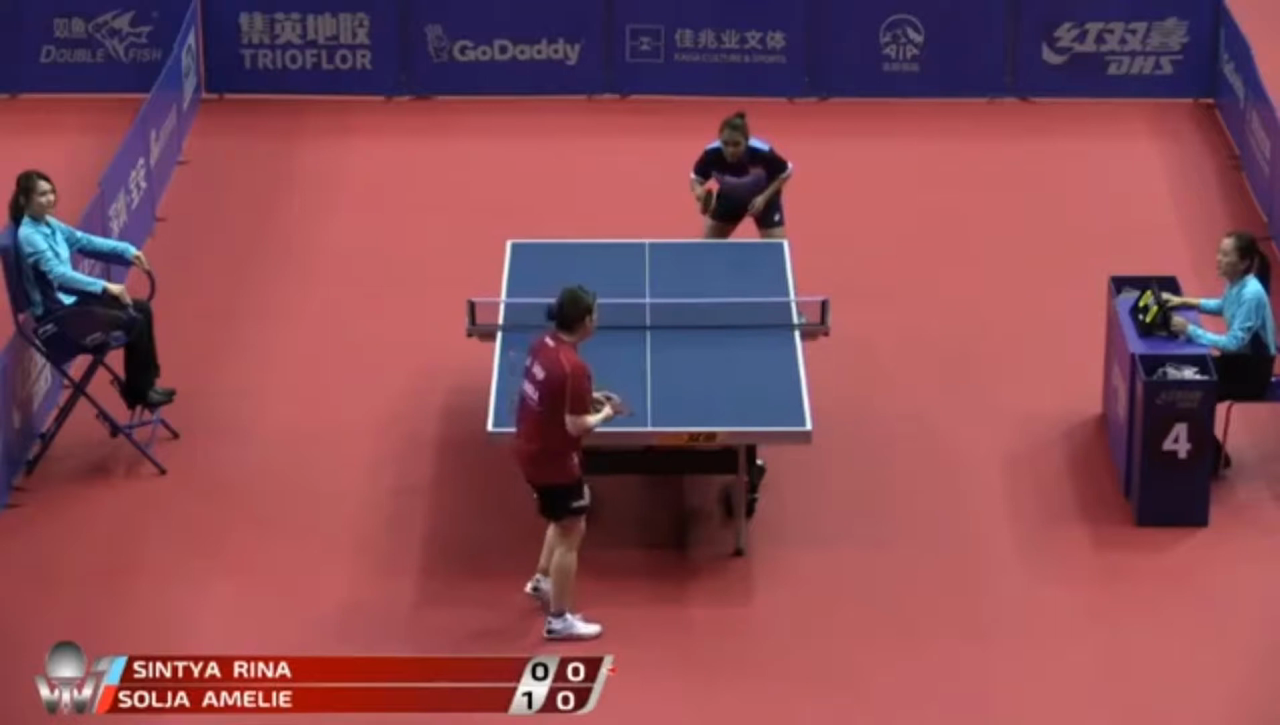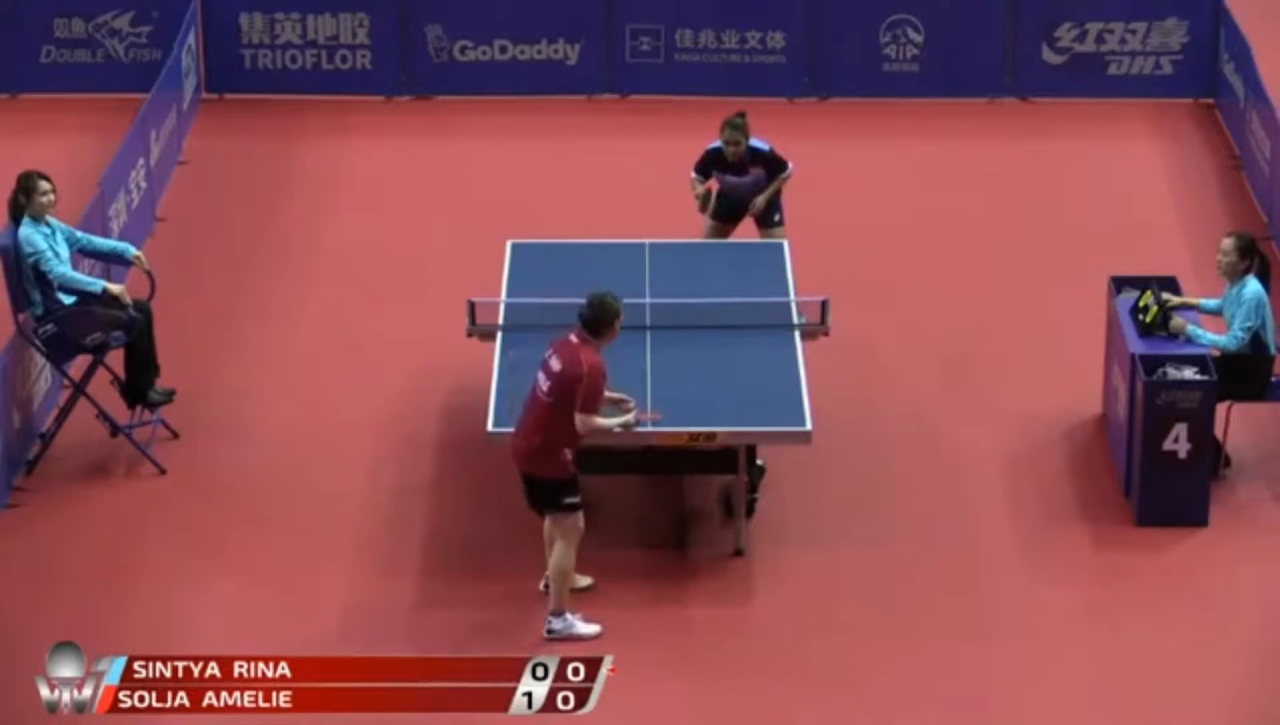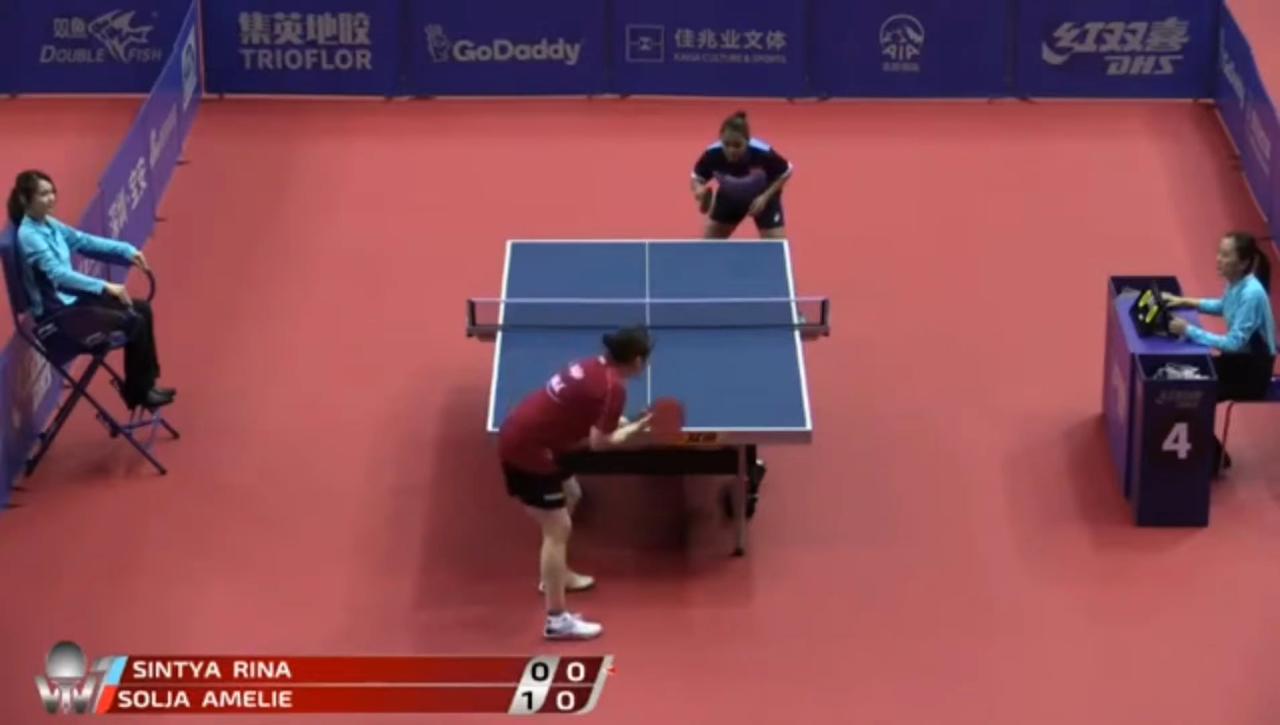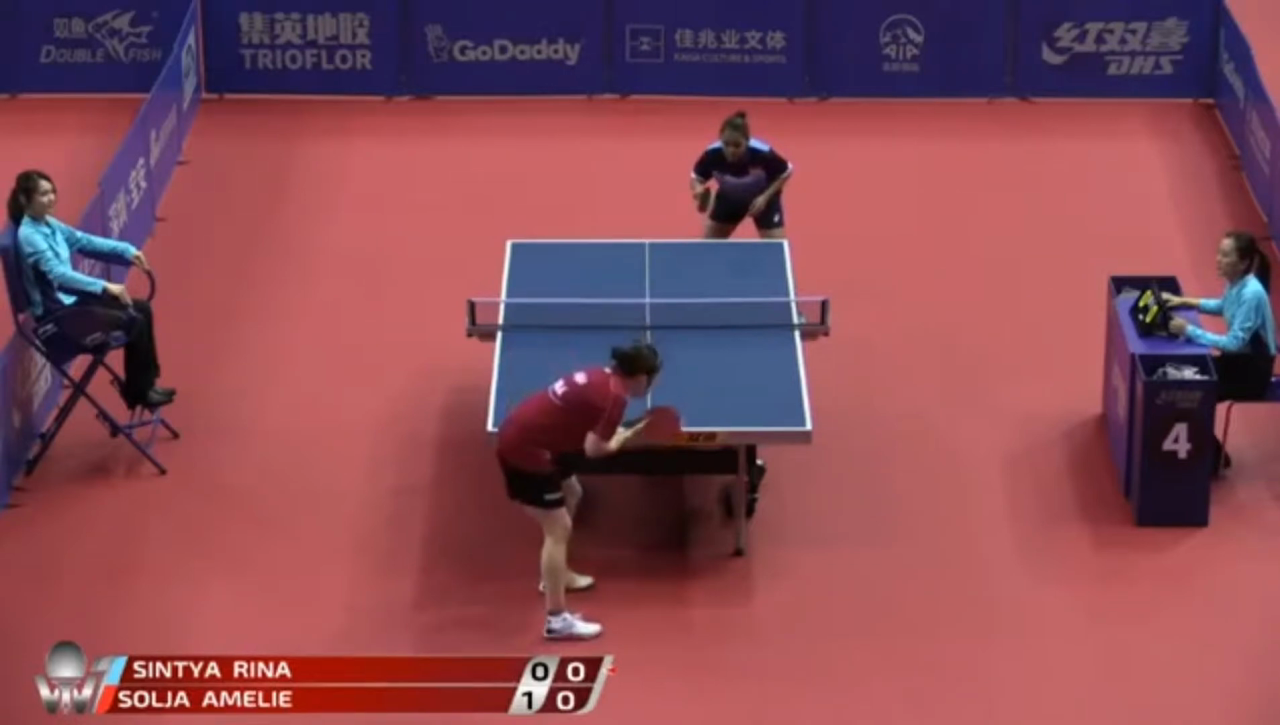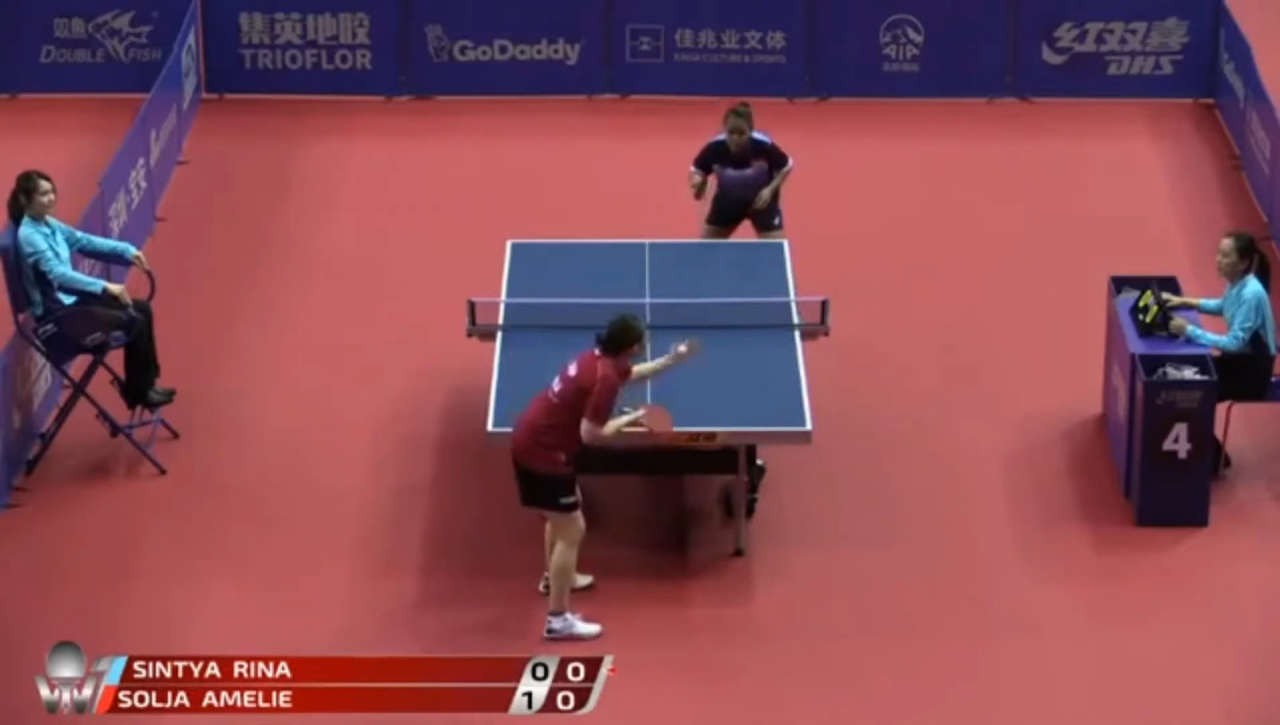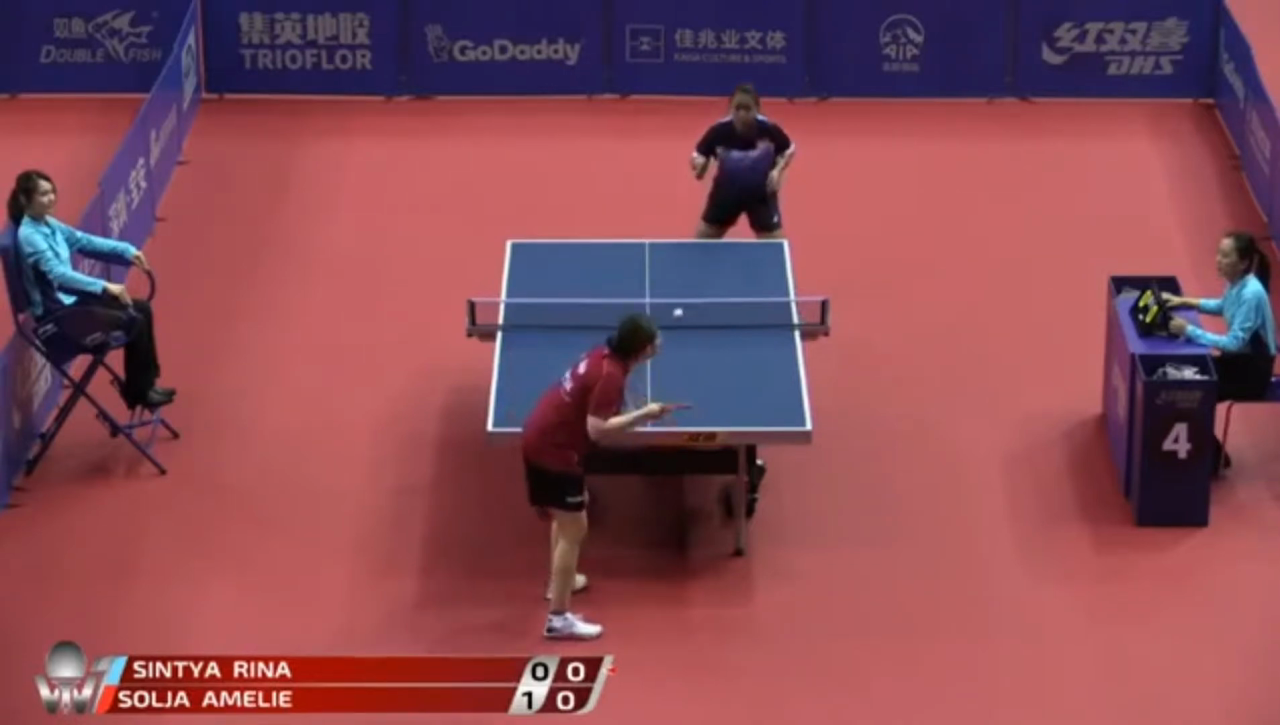
dt=0.3s
person 1, frame 1
left shoulder: (542, 345)
right shoulder: (573, 366)
right elbow: (576, 426)
left wrist: (589, 397)
right wrist: (606, 413)
left hip: (533, 449)
right hip: (553, 459)
left knee: (566, 519)
right knee: (571, 534)
left ankle: (543, 580)
right ankle: (559, 620)
person 1, frame 2
left shoulder: (566, 343)
right shoulder: (592, 365)
right elbow: (585, 425)
left wrist: (610, 398)
right wrist: (622, 422)
left hip: (531, 442)
right hip: (547, 453)
left knee: (557, 516)
right knee: (570, 530)
left ankle: (556, 576)
right ankle: (558, 620)
person 1, frame 3
left shoulder: (594, 366)
right shoulder: (613, 387)
right elbow: (600, 441)
left wrist: (631, 423)
right wrist: (636, 428)
left hip: (520, 433)
right hip: (527, 448)
left knee: (570, 496)
right knee: (558, 529)
left ankle: (555, 576)
right ankle: (557, 620)
person 1, frame 4
left shoulder: (602, 377)
right shoulder: (615, 396)
right elbow: (594, 449)
left wrist: (626, 431)
right wrist: (631, 434)
left hip: (521, 433)
right hip: (525, 448)
left knee: (571, 495)
right knee: (558, 529)
left ankle: (557, 577)
right ankle: (557, 620)
person 1, frame 5
left shoulder: (596, 358)
right shoulder: (603, 378)
left elbow: (630, 373)
right elbow: (592, 435)
left wrist: (671, 359)
right wrist: (630, 419)
left hip: (532, 439)
right hip: (541, 451)
left knee: (560, 514)
right knee: (572, 531)
left ankle: (555, 576)
right ankle: (558, 620)
person 1, frame 6
left shoulder: (604, 354)
right shoulder: (610, 374)
right elbow: (597, 430)
right wrist: (643, 414)
left hip: (541, 437)
right hip: (554, 451)
left knee: (565, 513)
right knee: (573, 532)
left ankle: (561, 583)
right ankle: (558, 620)
person 2, frame 1
left shoulder: (1251, 294)
right shoulder: (1236, 283)
left elbow: (1233, 343)
right elbow: (1222, 306)
left wrist: (1189, 330)
right wrist: (1185, 301)
left hip: (1254, 369)
right hip: (1239, 358)
left ankle: (1215, 456)
person 2, frame 2
left shoulder: (1251, 294)
right shoulder: (1236, 283)
left elbow: (1233, 343)
right elbow: (1222, 306)
left wrist: (1189, 330)
right wrist: (1184, 301)
left hip: (1254, 369)
right hip: (1239, 358)
left ankle: (1215, 456)
person 2, frame 3
left shoulder: (1251, 294)
right shoulder: (1236, 283)
left elbow: (1233, 343)
right elbow: (1221, 306)
left wrist: (1189, 330)
right wrist: (1184, 301)
left hip: (1254, 369)
right hip: (1239, 357)
left ankle: (1216, 456)
person 2, frame 4
left shoulder: (1251, 294)
right shoulder: (1236, 283)
left elbow: (1233, 343)
right elbow: (1222, 306)
left wrist: (1189, 330)
right wrist: (1184, 301)
left hip: (1254, 369)
right hip: (1240, 358)
left ankle: (1215, 456)
person 2, frame 5
left shoulder: (1251, 294)
right shoulder: (1237, 284)
left elbow: (1233, 343)
right elbow: (1222, 306)
left wrist: (1189, 330)
right wrist: (1184, 301)
left hip: (1254, 369)
right hip: (1240, 358)
left ankle: (1215, 456)
person 2, frame 6
left shoulder: (1251, 293)
right shoulder: (1236, 284)
left elbow: (1233, 343)
right elbow: (1222, 306)
left wrist: (1189, 330)
right wrist: (1184, 301)
left hip: (1254, 369)
right hip: (1240, 358)
left ankle: (1215, 456)
person 3, frame 1
left shoulder: (49, 224)
right shoulder: (28, 236)
left elbow: (85, 241)
right elbow: (58, 274)
left wrist: (127, 250)
right wrist: (104, 286)
left hip: (72, 296)
right hip: (56, 310)
left knee: (142, 309)
right knee: (134, 322)
left ankle: (145, 382)
right ankle: (138, 391)
person 3, frame 2
left shoulder: (49, 223)
right shoulder: (28, 236)
left elbow: (84, 240)
right elbow: (58, 273)
left wrist: (126, 250)
right wrist: (104, 286)
left hip: (71, 296)
right hip: (56, 310)
left knee: (142, 309)
right knee: (134, 323)
left ankle: (145, 383)
right ankle: (138, 392)
person 3, frame 3
left shoulder: (48, 223)
right shoulder: (28, 236)
left elbow: (85, 240)
right elbow: (58, 274)
left wrist: (126, 250)
right wrist: (104, 286)
left hip: (72, 296)
right hip: (56, 310)
left knee: (142, 309)
right knee: (134, 322)
left ankle: (145, 382)
right ankle: (138, 392)
person 3, frame 4
left shoulder: (48, 223)
right shoulder: (28, 235)
left elbow: (84, 240)
right elbow: (58, 274)
left wrist: (126, 250)
right wrist: (105, 286)
left hip: (71, 296)
right hip: (56, 310)
left knee: (142, 309)
right knee: (134, 323)
left ankle: (146, 382)
right ankle: (138, 392)
person 3, frame 5
left shoulder: (48, 223)
right shoulder: (28, 236)
left elbow: (85, 241)
right elbow: (58, 273)
left wrist: (126, 250)
right wrist: (104, 286)
left hip: (71, 296)
right hip: (56, 310)
left knee: (142, 310)
right knee: (134, 322)
left ankle: (146, 382)
right ankle: (138, 392)
person 3, frame 6
left shoulder: (48, 223)
right shoulder: (28, 236)
left elbow: (84, 241)
right elbow: (58, 274)
left wrist: (126, 250)
right wrist: (104, 286)
left hip: (71, 296)
right hip: (56, 310)
left knee: (142, 309)
right knee: (134, 322)
left ankle: (145, 382)
right ankle: (138, 392)
